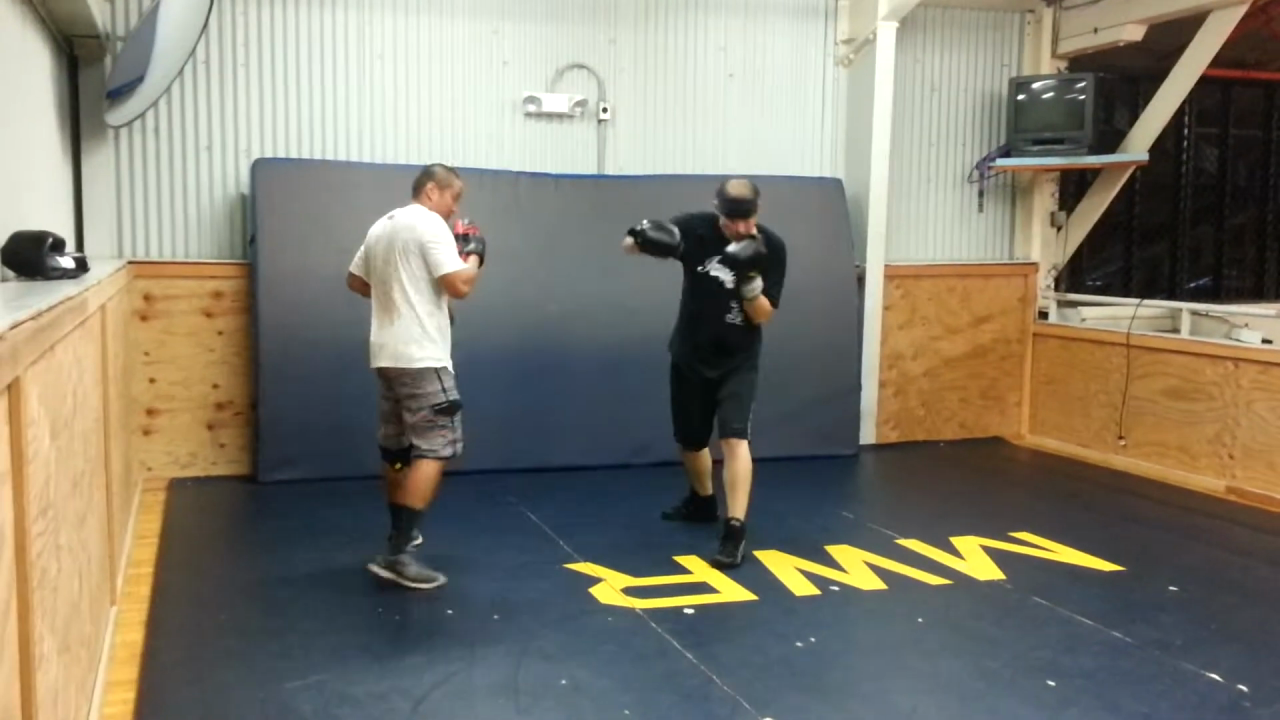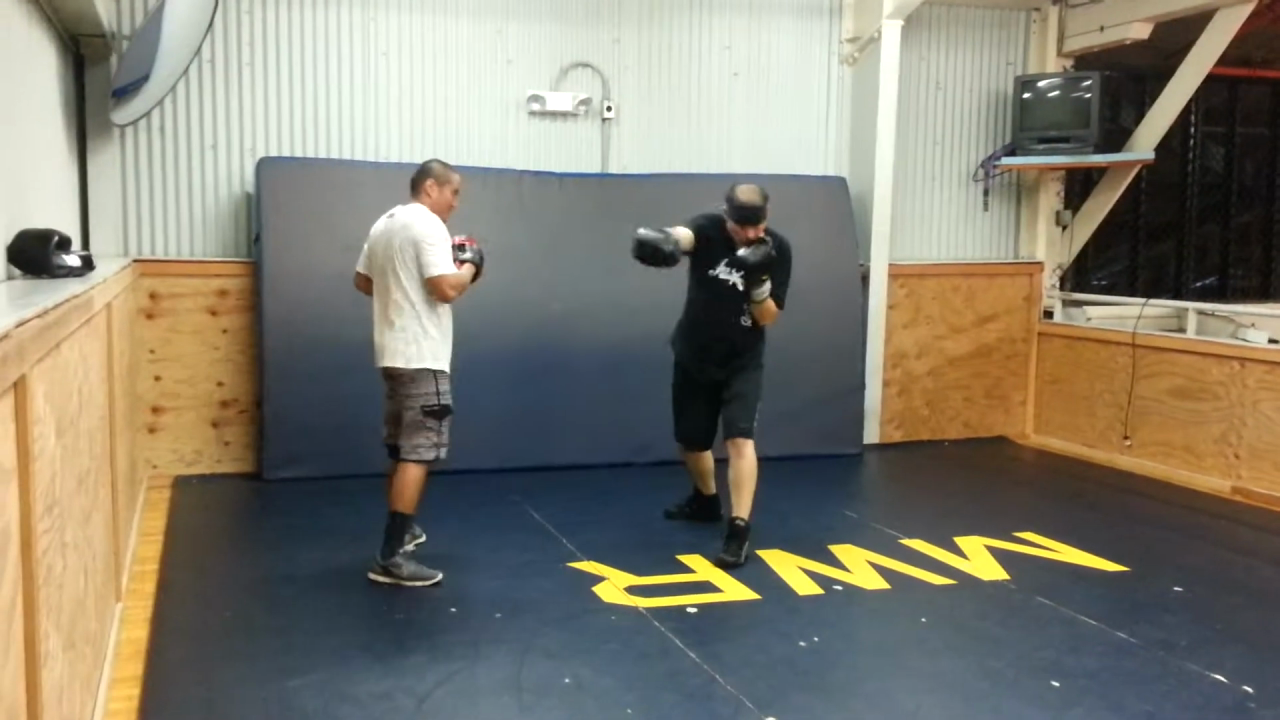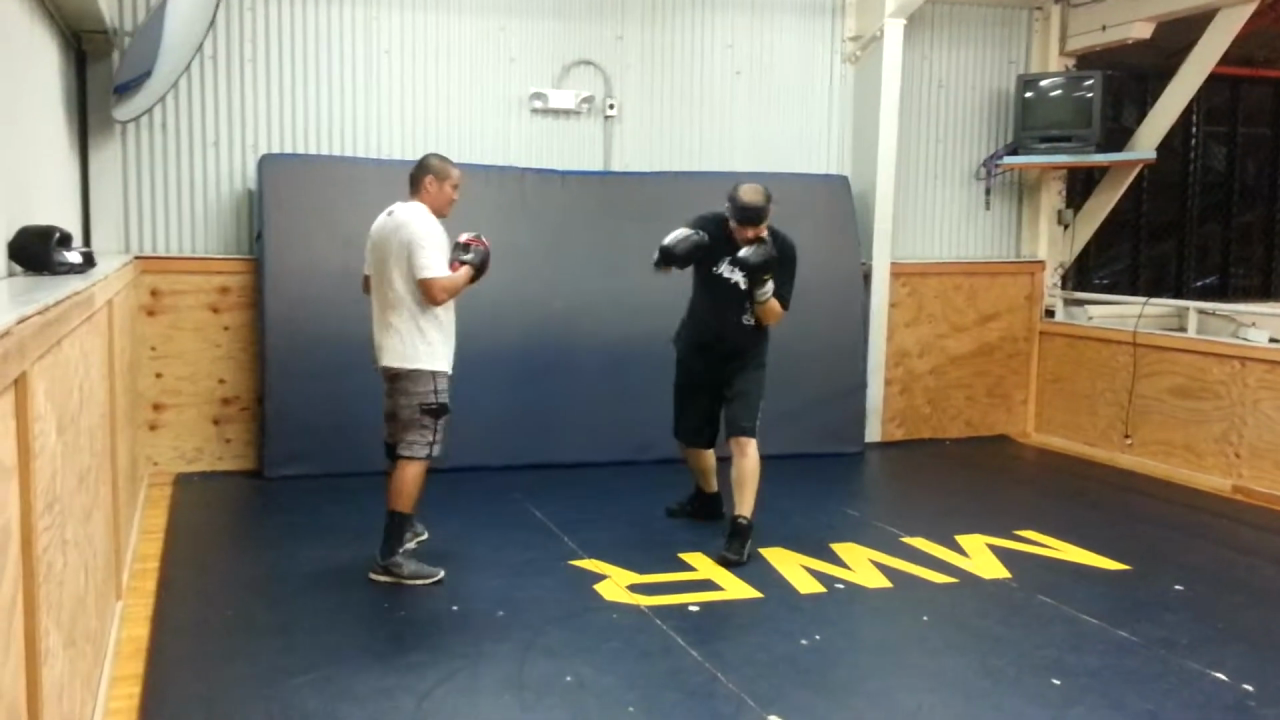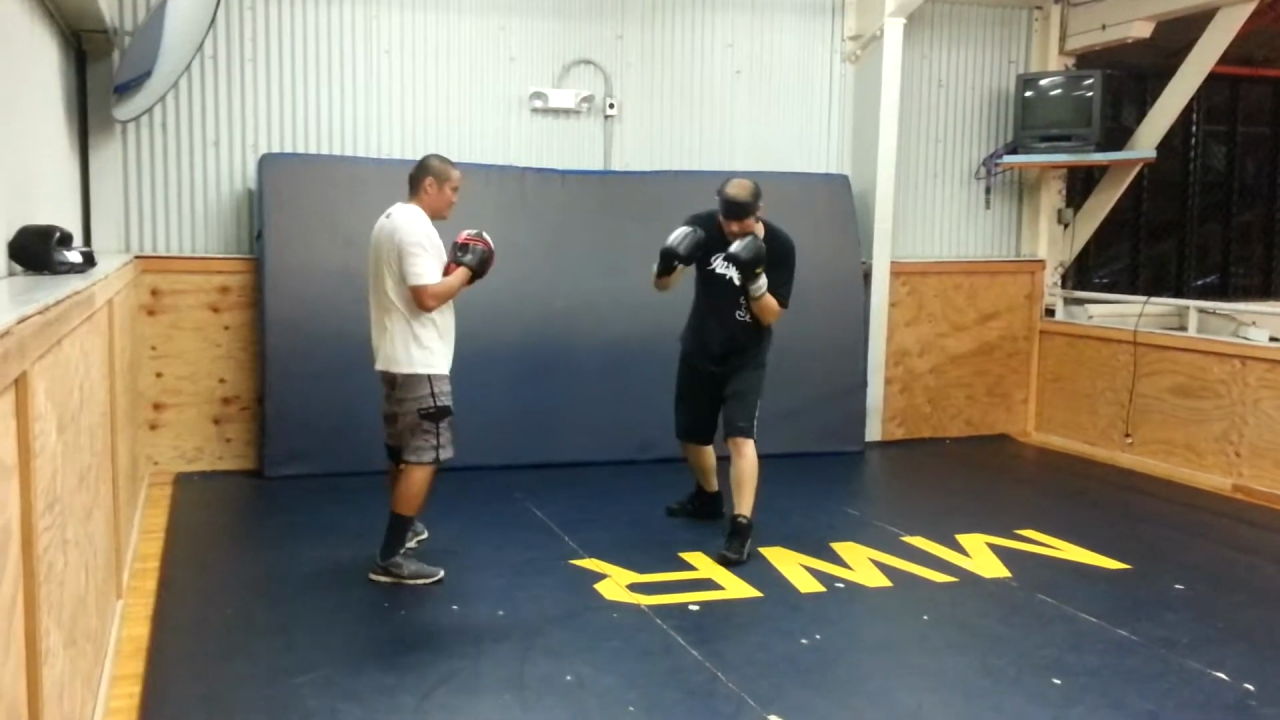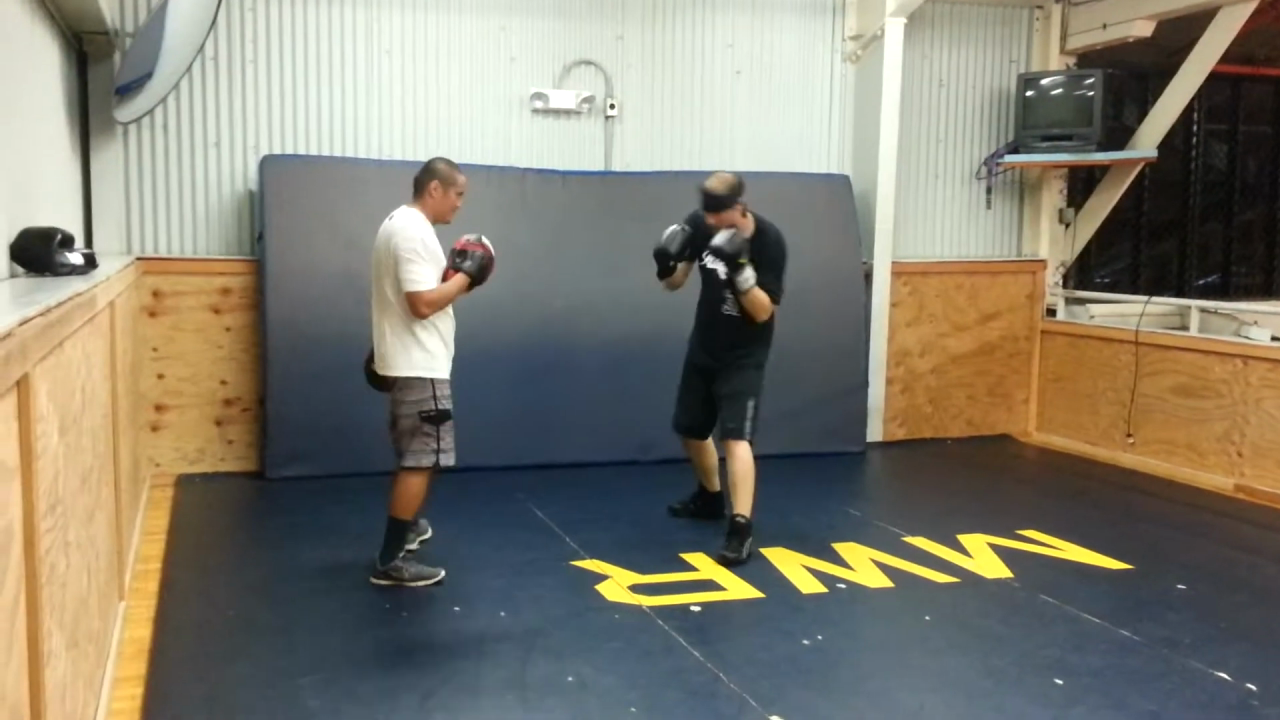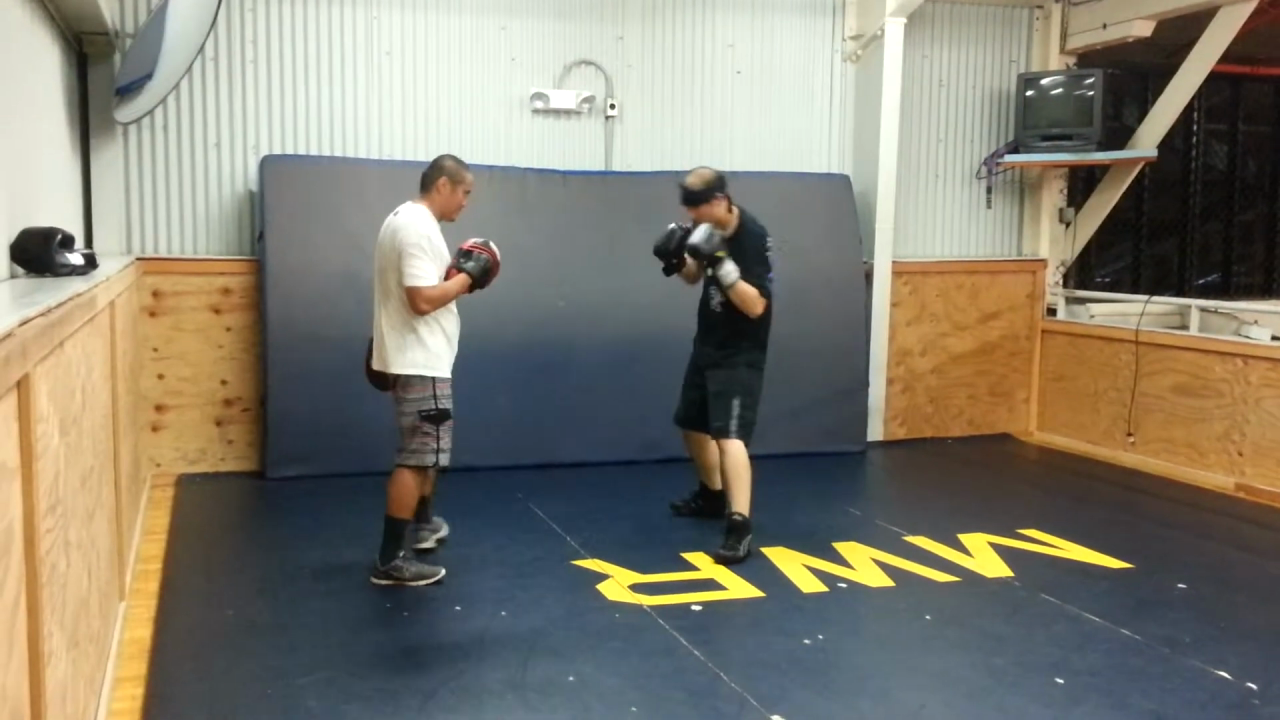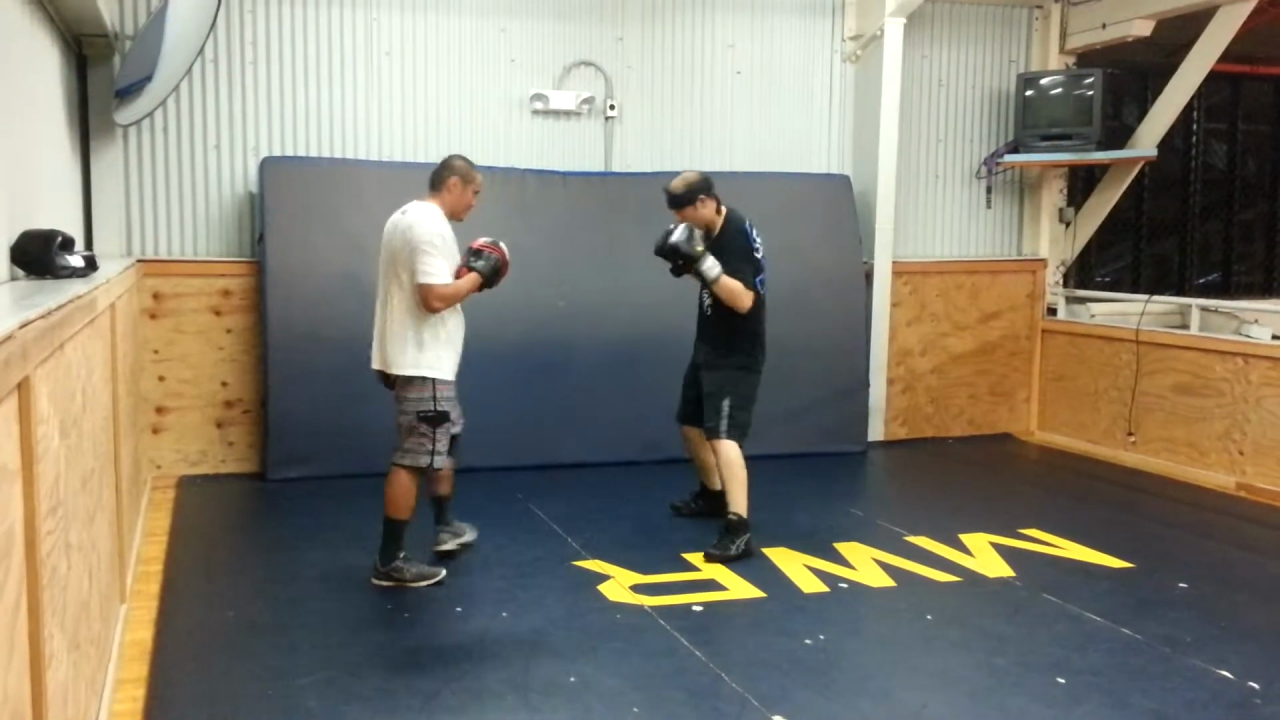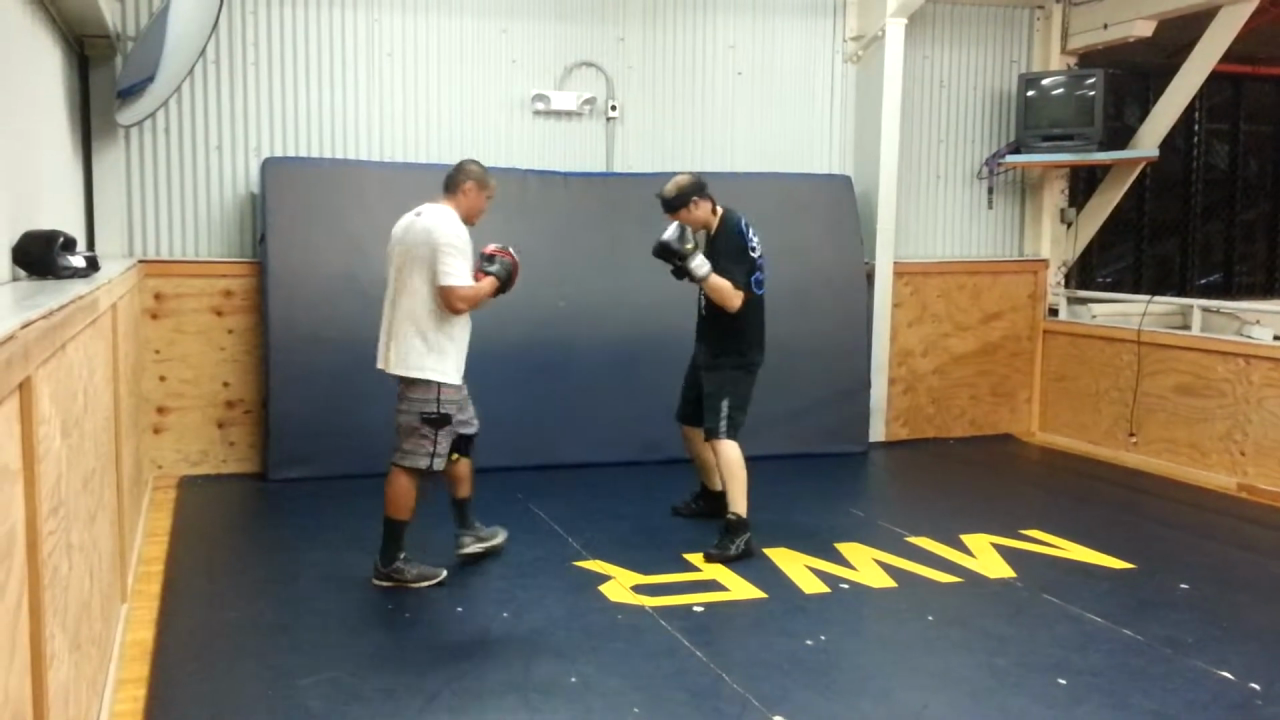
dt=0.1s
person 1, frame 1
left shoulder: (380, 228)
right shoulder: (429, 224)
left elbow: (355, 282)
right elbow: (460, 286)
right wrist: (474, 253)
left hip: (386, 354)
right hip: (421, 358)
left knee: (396, 447)
right knee: (435, 451)
left ankle: (401, 534)
right ankle: (395, 554)
person 1, frame 2
left shoulder: (384, 225)
right shoulder: (427, 225)
left elbow: (362, 282)
right elbow: (447, 289)
right wrist: (470, 264)
left hip: (393, 353)
right hip: (421, 357)
left knee: (402, 447)
right knee: (418, 454)
left ankle: (402, 528)
right ankle: (390, 557)
person 1, frame 3
left shoulder: (384, 221)
right shoulder: (423, 224)
left elbow: (372, 283)
right elbow: (437, 291)
right wrist: (470, 264)
left hip: (394, 352)
right hip: (421, 356)
left knee: (401, 446)
right knee: (415, 452)
left ankle: (404, 525)
right ankle: (390, 556)
person 1, frame 4
left shoulder: (390, 220)
right shoulder: (416, 228)
right elbow: (428, 298)
left wrist: (450, 267)
right wrist: (467, 269)
left hip: (398, 356)
right hip: (418, 362)
left knee: (404, 451)
right knee: (424, 456)
left ankle: (404, 525)
right ankle: (390, 557)
person 1, frame 5
left shoulder: (397, 223)
right shoulder: (414, 232)
right elbow: (423, 304)
left wrist: (449, 272)
right wrist: (466, 275)
left hip: (400, 360)
right hip: (419, 365)
left knee: (411, 454)
right knee: (422, 460)
left ankle: (407, 526)
right ankle: (390, 560)
person 1, frame 6
left shoulder: (401, 218)
right shoulder: (420, 228)
right elbow: (423, 300)
left wrist: (454, 272)
right wrist: (468, 276)
left hip: (412, 357)
right hip: (420, 362)
left knee: (429, 446)
right knee: (418, 458)
left ankle: (421, 523)
right ankle: (390, 560)
person 1, frame 7
left shoulder: (405, 217)
right shoulder: (432, 226)
right elbow: (435, 298)
left wrist: (464, 272)
right wrist: (479, 275)
left hip: (417, 357)
right hip: (422, 362)
left knee: (445, 439)
right knee: (413, 458)
left ankle: (445, 526)
right ankle: (390, 561)
person 1, frame 8
left shoulder: (410, 221)
right shoulder: (451, 229)
right elbow: (457, 298)
left wrist: (476, 277)
right wrist: (494, 280)
left hip: (418, 355)
right hip: (428, 363)
left knee: (461, 436)
right knee: (413, 460)
left ankle: (468, 530)
right ankle: (390, 562)
person 2, frame 1
left shoulder: (772, 248)
right shoulder: (695, 227)
left elbow: (763, 316)
right elbow: (632, 246)
left wrist: (750, 275)
right wrist: (640, 237)
left hip: (737, 361)
right hip: (690, 356)
left knee: (734, 438)
right knee: (689, 441)
left ankle: (735, 530)
right ankle: (702, 501)
person 2, frame 2
left shoulder: (778, 250)
right shoulder: (707, 228)
left elbow: (768, 318)
right elbow: (678, 237)
left wrist: (758, 279)
right wrist: (658, 242)
left hip: (742, 361)
right hip: (692, 356)
left knee: (740, 439)
right knee: (691, 440)
left ankle: (739, 530)
right ankle: (704, 499)
person 2, frame 3
left shoulder: (783, 249)
right shoulder: (709, 227)
left elbow: (773, 318)
right elbow: (682, 242)
left wrist: (761, 279)
right wrist: (672, 249)
left hip: (745, 360)
right hip: (697, 354)
left knee: (742, 439)
right knee: (691, 438)
left ankle: (741, 528)
right ankle: (707, 498)
person 2, frame 4
left shoulder: (779, 245)
right shoulder: (704, 227)
left elbow: (770, 316)
right elbow: (661, 285)
left wrist: (754, 275)
right wrist: (669, 263)
left hip: (745, 358)
right hip: (698, 352)
left knee: (740, 437)
right knee: (691, 434)
left ankle: (742, 528)
right ankle: (708, 496)
person 2, frame 5
left shoulder: (769, 240)
right shoulder: (700, 225)
left elbow: (763, 312)
right elbow: (674, 282)
left wrist: (740, 268)
right wrist: (666, 261)
left hip: (744, 357)
right hip: (703, 350)
left knee: (735, 438)
right knee: (691, 430)
left ankle: (741, 528)
right ankle: (710, 496)
person 2, frame 6
left shoulder: (751, 236)
right shoulder: (708, 228)
left elbow: (755, 306)
right elbow: (693, 277)
left wrist: (720, 261)
right wrist: (674, 260)
left hip: (741, 354)
right hip: (709, 345)
left knee: (728, 435)
right knee: (693, 425)
left ankle: (740, 528)
right ankle: (712, 495)
person 2, frame 7
left shoulder: (735, 235)
right shoulder: (705, 229)
left elbow: (743, 301)
left wrist: (702, 258)
right wrist: (681, 260)
left hip: (737, 355)
right hip: (709, 346)
left knee: (722, 435)
right knee: (691, 424)
left ankle: (737, 528)
right ankle: (712, 495)
person 2, frame 8
left shoulder: (731, 233)
right shoulder: (713, 229)
left elbow: (732, 300)
left wrist: (691, 258)
right wrist: (682, 262)
left hip: (736, 353)
right hip: (711, 347)
left knee: (722, 435)
right knee: (692, 424)
left ankle: (739, 528)
right ankle: (713, 495)
